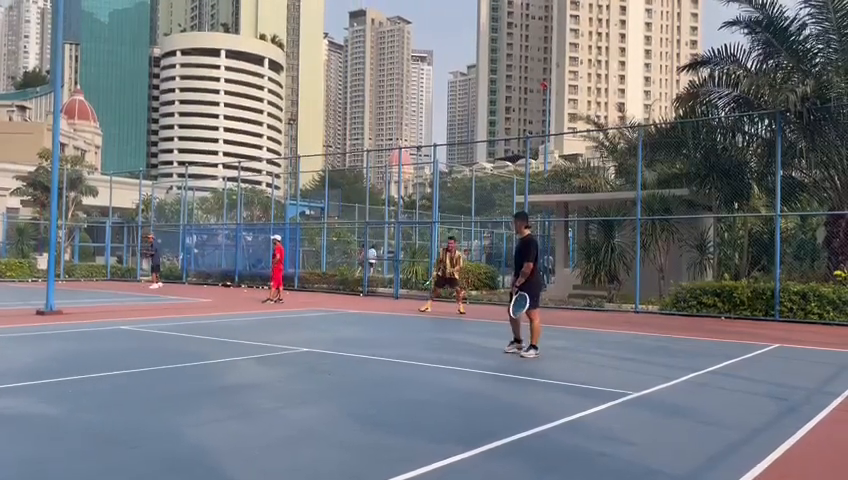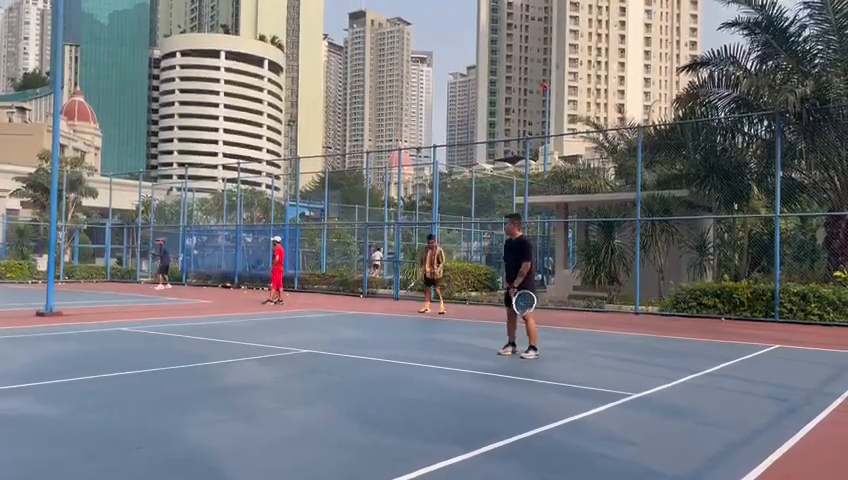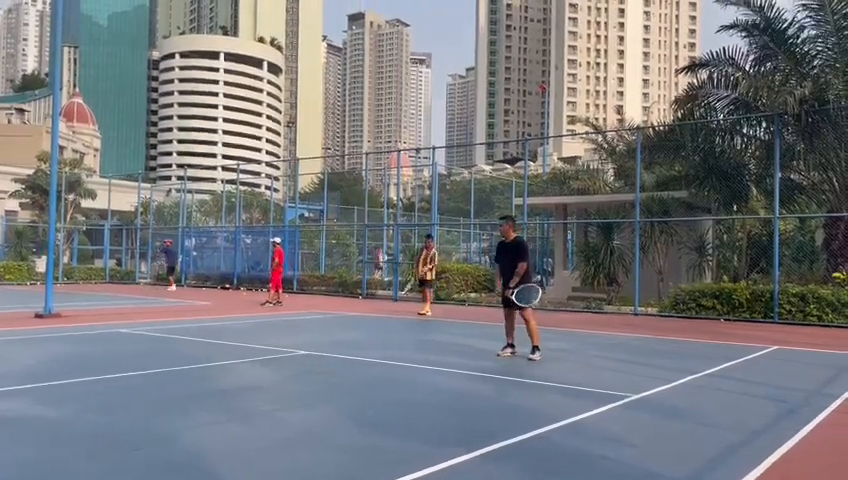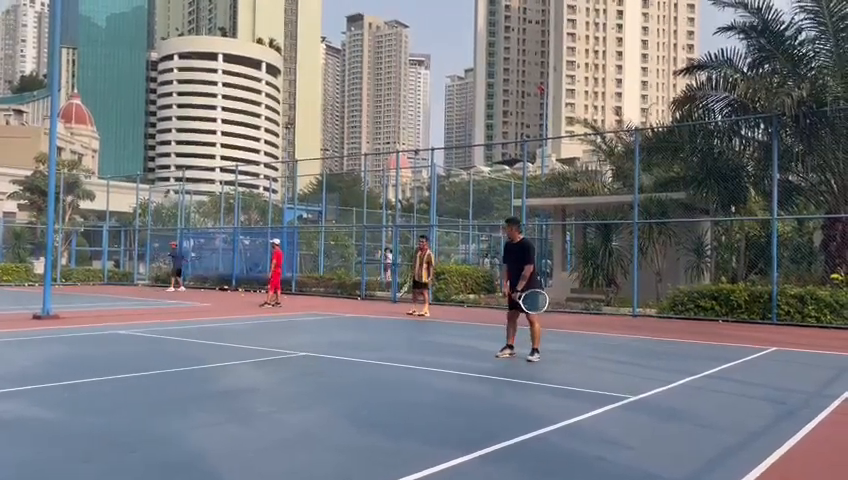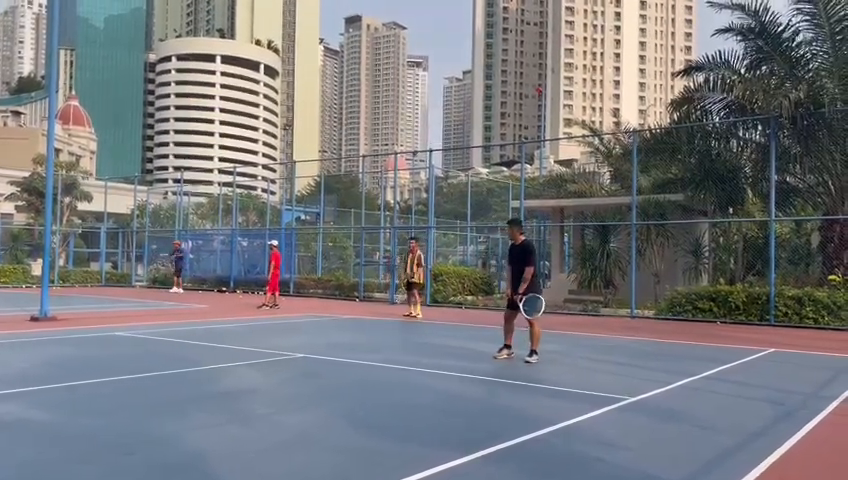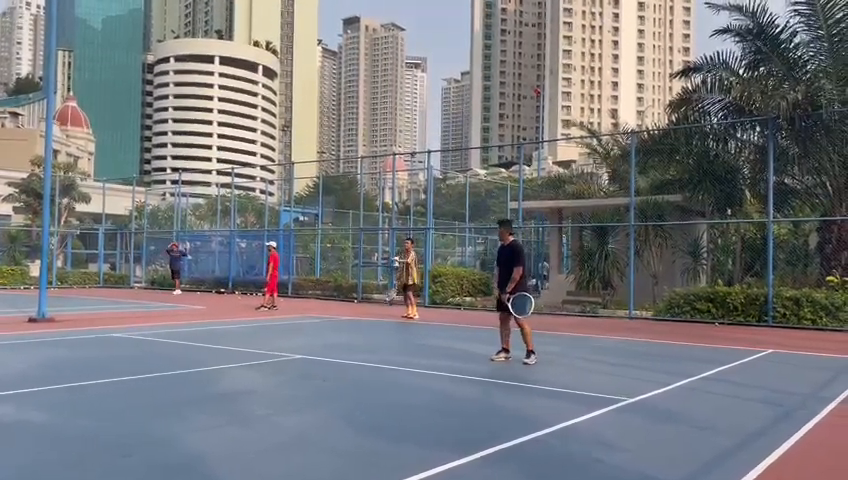
dt=0.4s
person 1, frame 1
left shoulder: (530, 241)
right shoulder: (521, 240)
left elbow: (528, 267)
left wrist: (517, 284)
right wrist: (515, 282)
left hip: (530, 285)
right hip: (520, 284)
left knee: (533, 315)
left ankle: (534, 347)
right ankle: (517, 342)
person 1, frame 2
left shoulder: (524, 243)
right shoulder: (508, 243)
left elbow: (526, 266)
left wrist: (515, 285)
right wrist: (507, 282)
left hip: (523, 286)
right hip: (511, 286)
left knee: (527, 316)
right knee: (510, 315)
left ankle: (533, 348)
right ankle: (511, 344)
person 1, frame 3
left shoulder: (520, 243)
right shoulder: (501, 245)
left elbow: (522, 267)
right elbow: (498, 266)
left wrist: (511, 285)
right wrist: (499, 284)
left hip: (522, 286)
right hip: (507, 287)
left knee: (527, 316)
right knee: (508, 315)
left ankle: (536, 348)
right ankle: (510, 346)
person 1, frame 4
left shoulder: (527, 245)
right shoulder: (508, 246)
left elbow: (528, 269)
right elbow: (506, 266)
left wrist: (519, 289)
right wrist: (505, 285)
left hip: (529, 289)
right hip: (514, 289)
left knee: (532, 319)
right knee: (511, 317)
left ankle: (535, 351)
right ankle: (509, 347)
person 1, frame 5
left shoulder: (528, 247)
right shoulder: (512, 247)
left elbow: (529, 272)
left wrist: (520, 292)
right wrist: (509, 287)
left hip: (529, 290)
right hip: (515, 290)
left knee: (532, 320)
right knee: (508, 317)
left ankle: (534, 352)
right ankle: (507, 348)
person 1, frame 6
left shoulder: (516, 247)
right shoulder: (501, 248)
left elbow: (518, 272)
left wrist: (507, 291)
right wrist: (497, 288)
left hip: (516, 292)
right hip: (503, 291)
left knee: (520, 321)
right knee: (503, 319)
left ankle: (531, 352)
right ankle: (505, 350)
